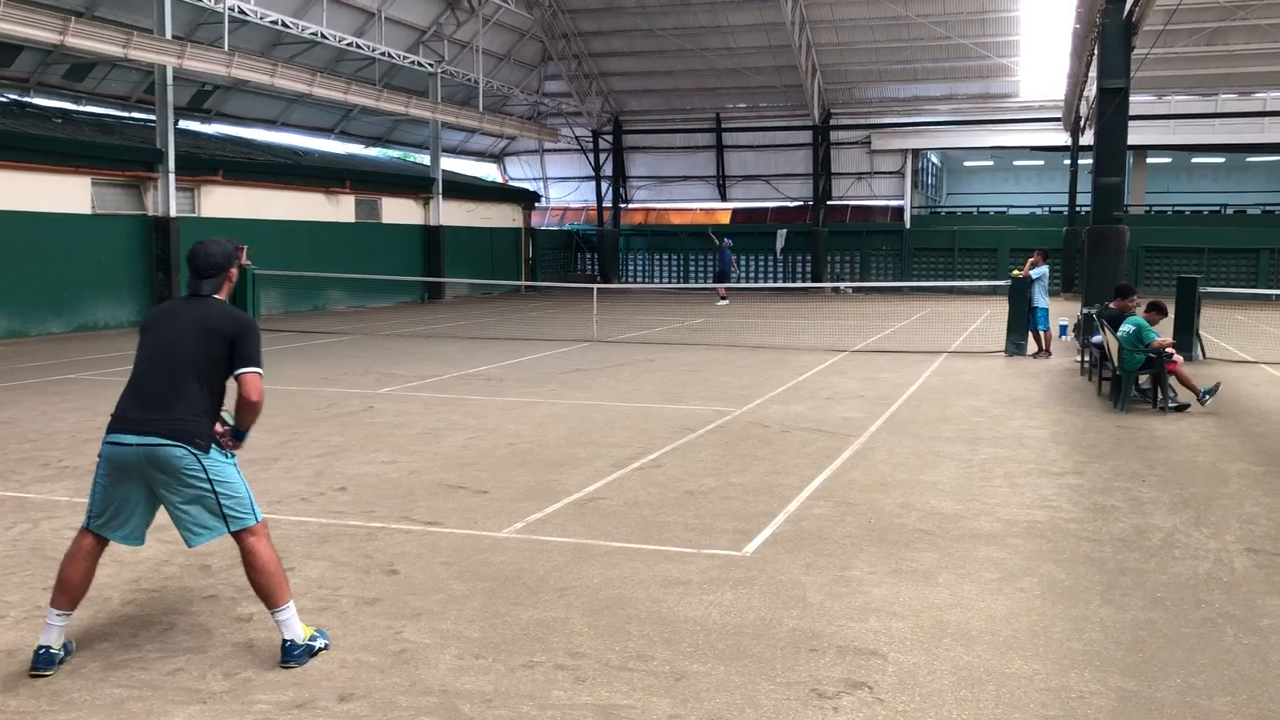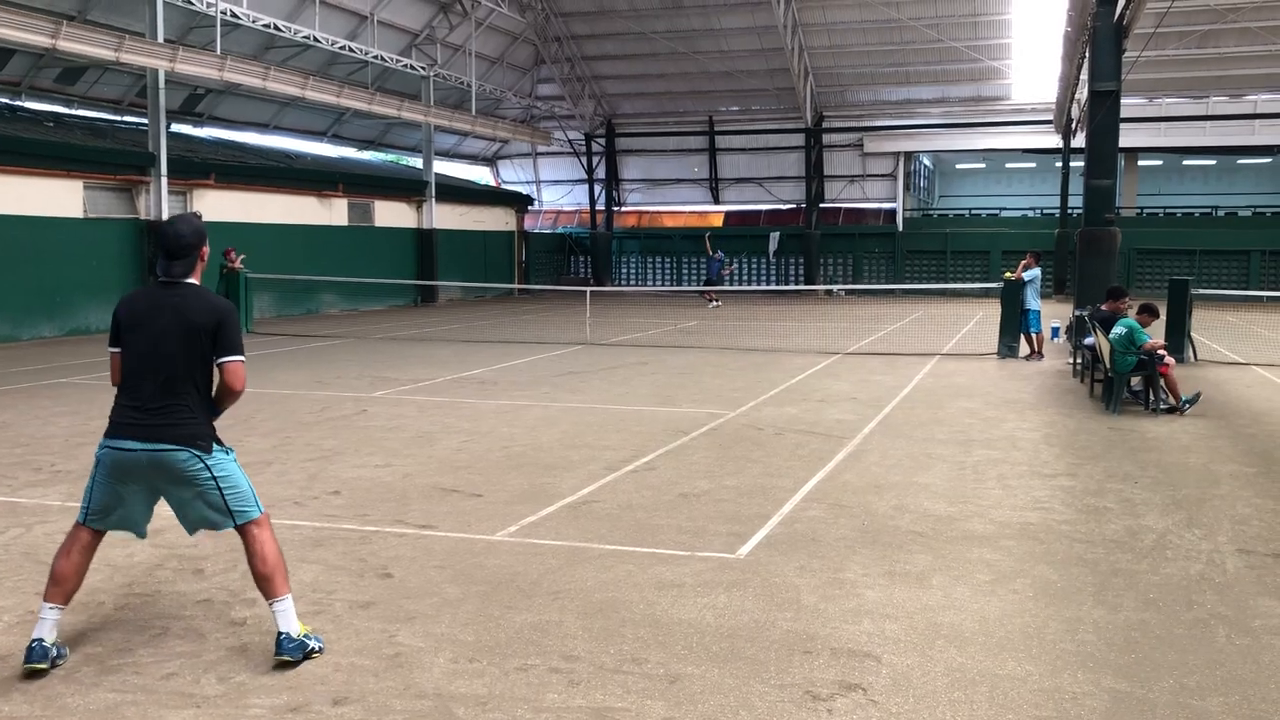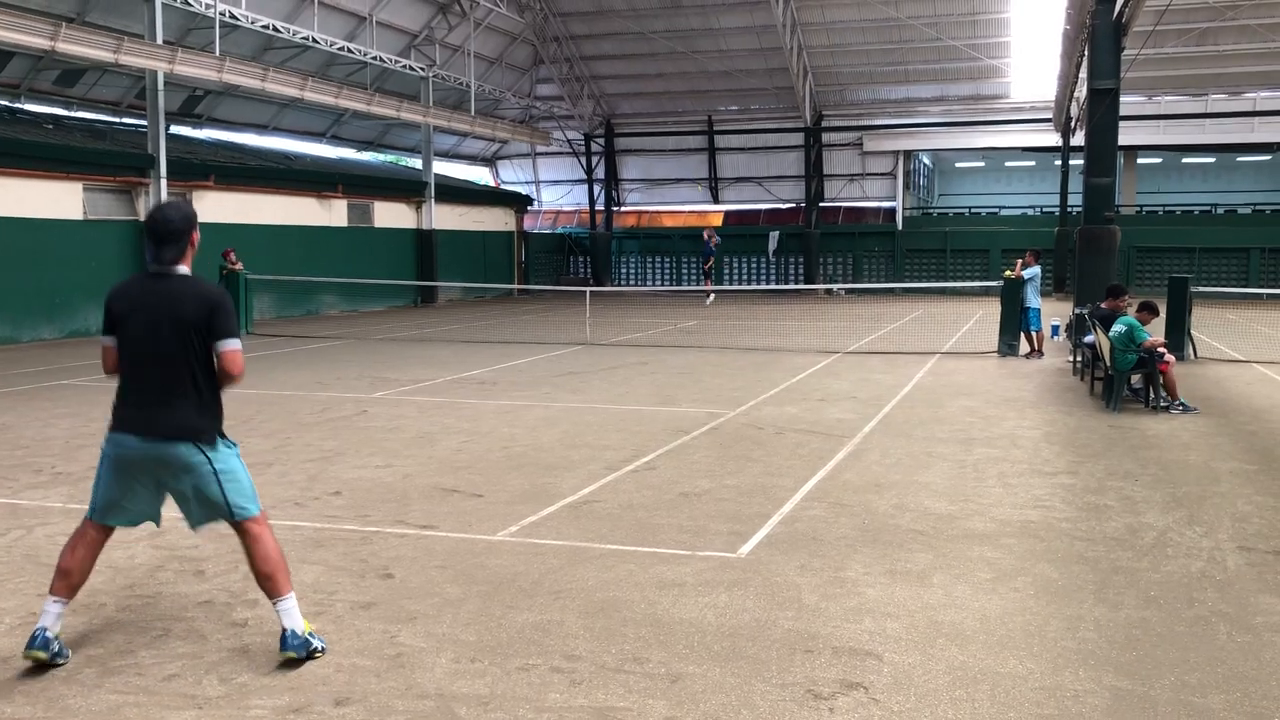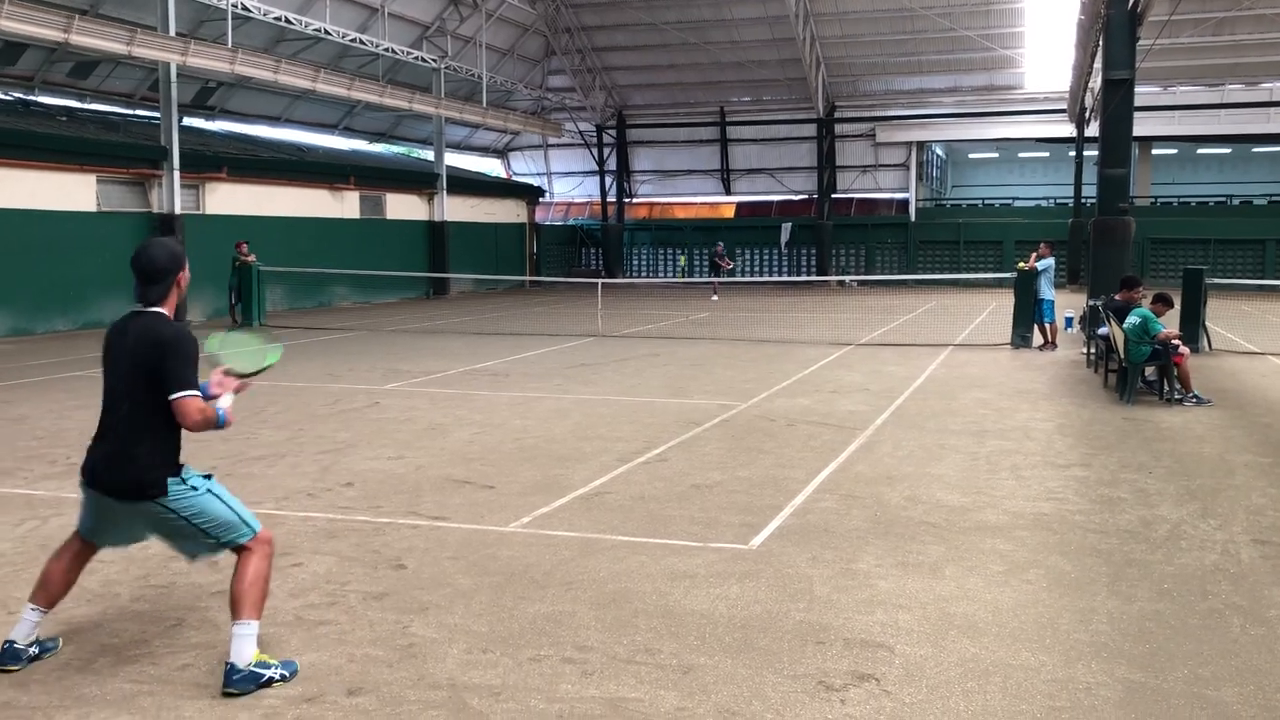
dt=0.4s
person 1, frame 1
left shoulder: (156, 316)
right shoulder: (238, 323)
right elbow: (251, 396)
right wrist: (236, 433)
left hip: (122, 437)
right hip: (183, 443)
left knee: (92, 535)
right knee: (251, 532)
left ankle: (49, 645)
right ankle: (295, 637)
person 1, frame 2
left shoulder: (128, 305)
right shoulder: (218, 310)
left elbow: (117, 376)
right elbow: (234, 384)
left hip: (123, 441)
right hip: (188, 444)
left knee: (86, 531)
right knee: (256, 526)
left ankle: (42, 640)
right ankle: (290, 633)
person 1, frame 3
left shoulder: (120, 295)
right shoulder: (211, 298)
left elbow: (110, 365)
right elbow: (233, 370)
left hip: (128, 437)
right hip: (191, 439)
left knee: (94, 527)
right knee: (253, 525)
left ankle: (46, 633)
right ankle: (295, 632)
person 1, frame 4
left shoulder: (121, 332)
right shoulder: (174, 337)
right elbow: (189, 416)
left wrist: (206, 388)
right wrist: (220, 414)
left hip: (104, 479)
right hip: (153, 484)
left knee: (82, 542)
right knee: (256, 542)
right ankle: (243, 662)
